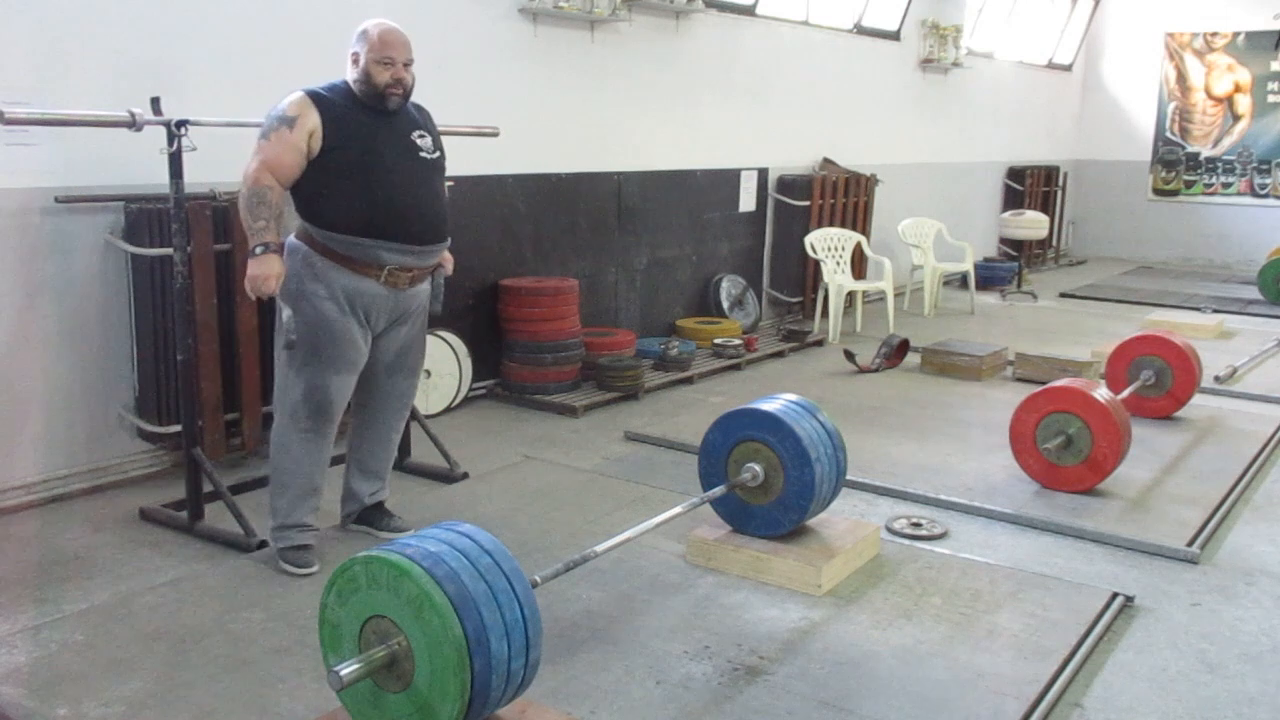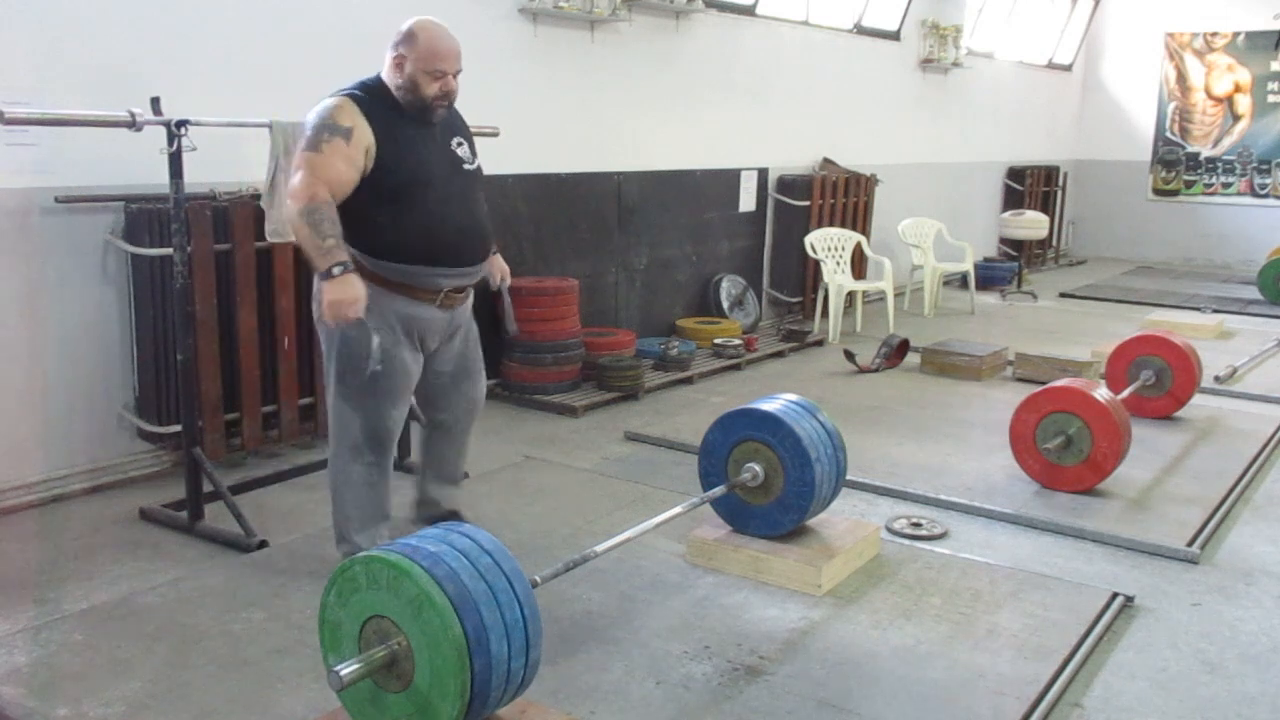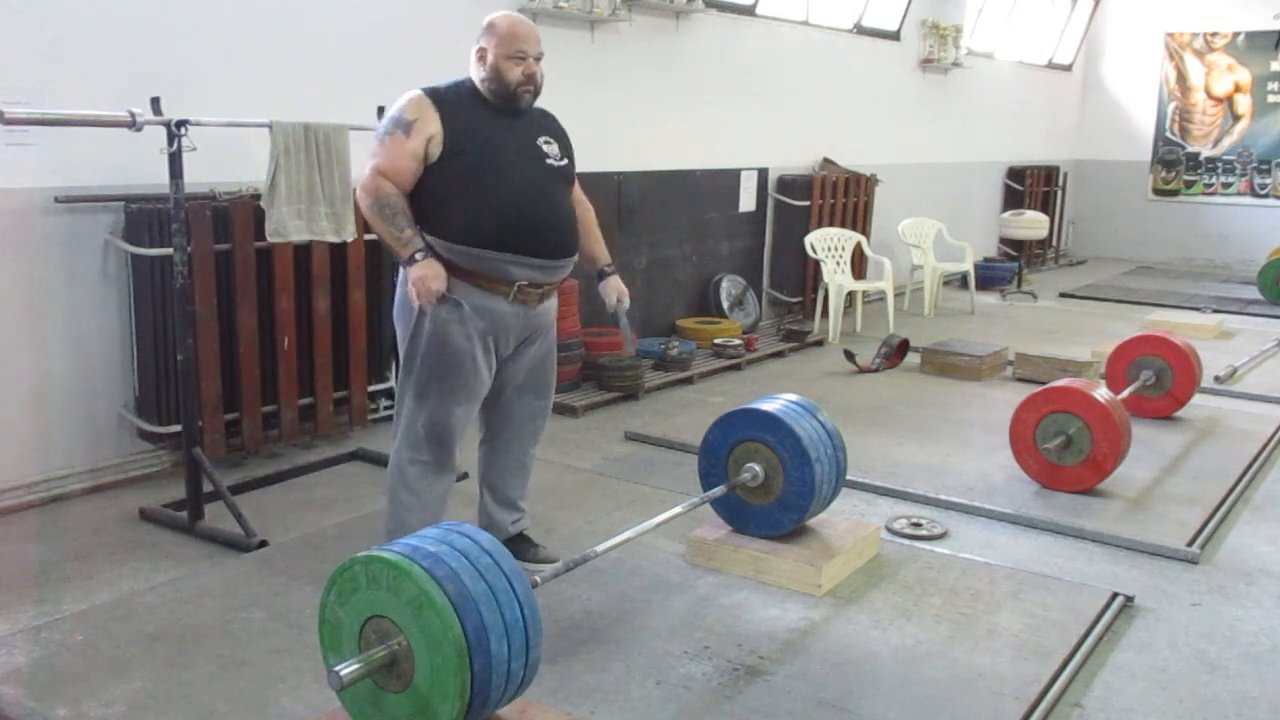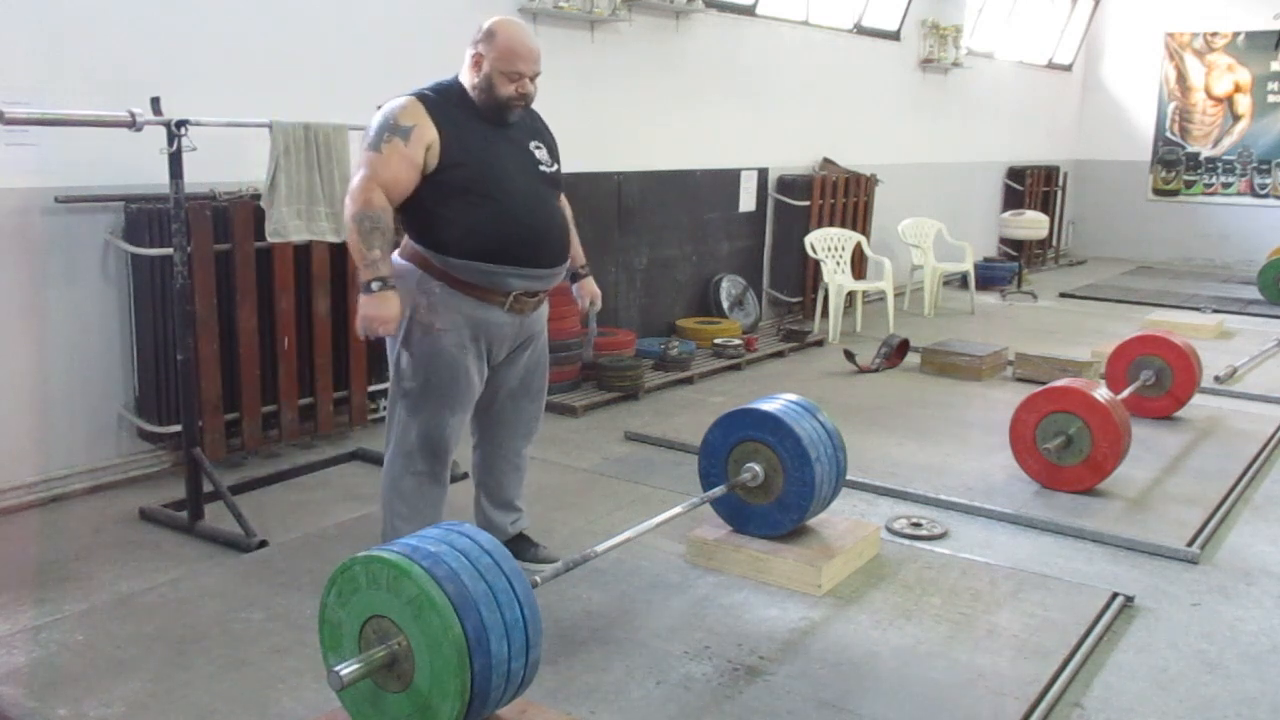
dt=1s
person 1, frame 1
left shoulder: (420, 120)
right shoulder: (310, 112)
left elbow: (433, 189)
right elbow: (263, 180)
left wrist: (438, 245)
right wrist: (265, 249)
left hip: (408, 290)
right hip: (332, 285)
left knee: (388, 405)
right knee: (313, 409)
left ankle: (364, 502)
right ankle: (293, 531)
person 1, frame 2
left shoulder: (447, 118)
right shoulder: (349, 119)
right elbow: (307, 198)
left wrist: (487, 251)
right wrist: (337, 273)
left hip: (451, 305)
right hip: (377, 305)
left knee: (459, 410)
right knee: (369, 432)
left ankle: (438, 506)
right ankle: (365, 552)
person 1, frame 3
left shoulder: (546, 126)
right shoulder: (429, 111)
left elbow: (573, 204)
right elbow: (376, 186)
left wrist: (604, 270)
right wrist: (416, 258)
left hip: (534, 307)
right hip: (456, 301)
left knee: (518, 429)
right knee: (432, 435)
left ankle: (504, 532)
person 1, frame 4
left shoulder: (532, 125)
right shoulder: (418, 118)
left elbow: (553, 203)
right elbow: (368, 197)
left wrist: (579, 271)
right wrist: (377, 285)
left hip: (526, 311)
right hip: (448, 307)
left knee: (510, 433)
right knee: (426, 441)
left ankle: (503, 533)
